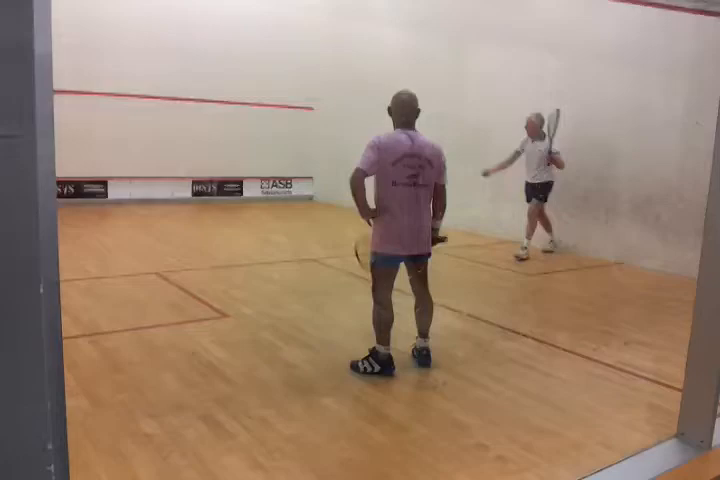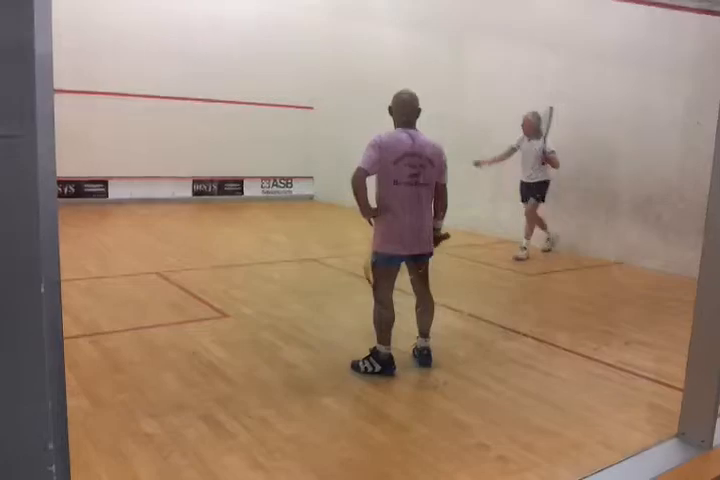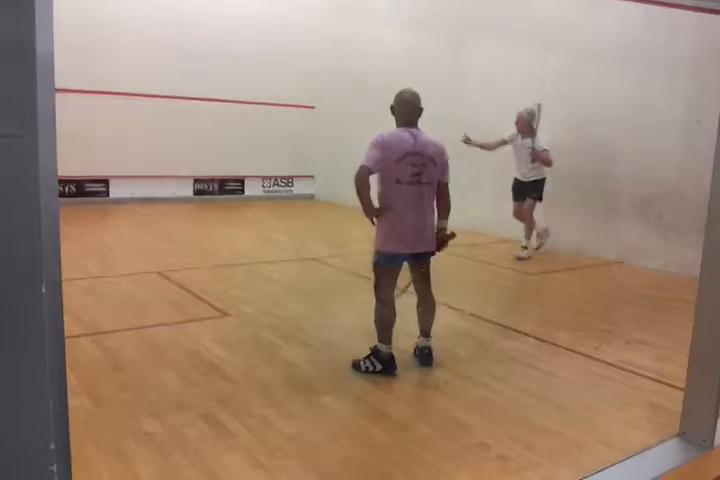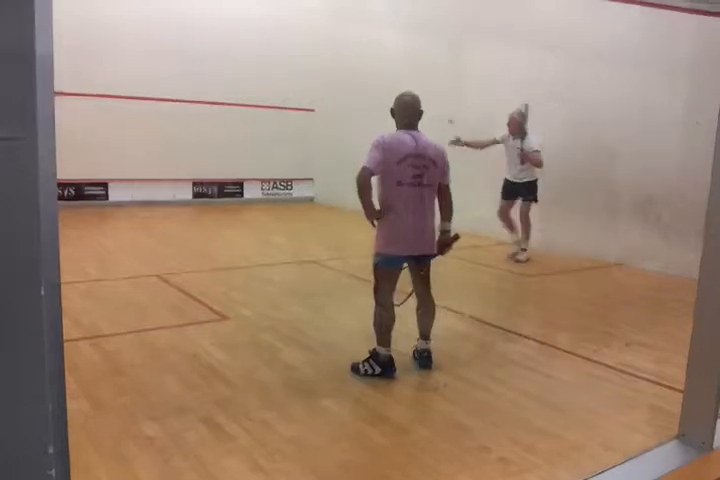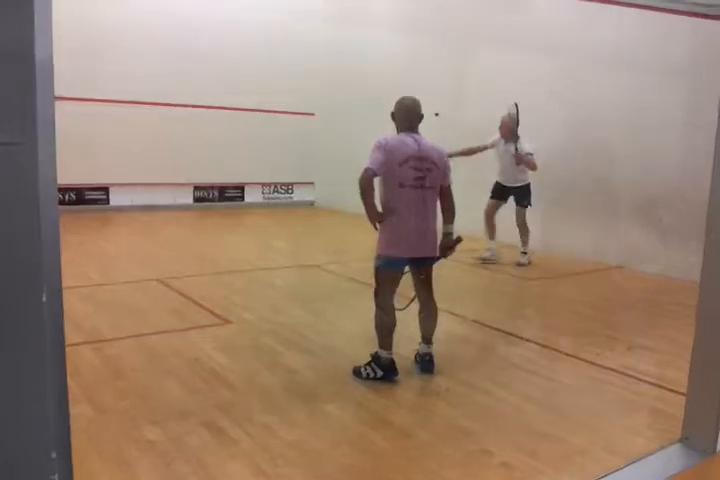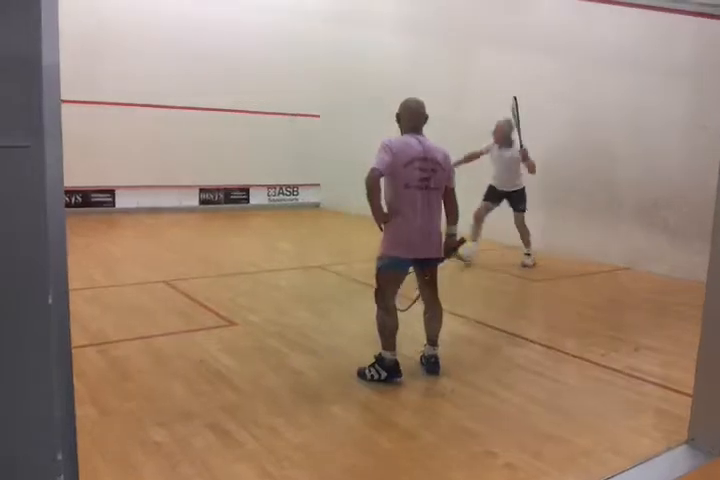
dt=0.1s
person 1, frame 1
left shoulder: (381, 144)
right shoulder: (434, 150)
left elbow: (356, 179)
right elbow: (440, 196)
left wrist: (364, 210)
right wrist: (435, 227)
left hip: (388, 235)
right hip: (421, 235)
left knee: (382, 294)
right knee: (421, 290)
left ankle: (382, 357)
right ankle: (423, 347)
person 1, frame 2
left shoulder: (382, 143)
right shoulder: (435, 149)
left elbow: (358, 178)
right elbow: (441, 195)
left wrist: (366, 210)
right wrist: (437, 227)
left hip: (390, 234)
right hip: (422, 235)
left knee: (383, 294)
right knee: (422, 290)
left ankle: (382, 357)
right ankle: (423, 347)
person 1, frame 3
left shoulder: (384, 142)
right shoulder: (437, 148)
left elbow: (361, 177)
right elbow: (443, 193)
left wrist: (368, 208)
right wrist: (442, 228)
left hip: (392, 234)
right hip: (424, 234)
left knee: (384, 293)
right knee: (423, 288)
left ankle: (383, 356)
right ankle: (424, 346)
person 1, frame 4
left shoulder: (385, 144)
right shoulder: (437, 151)
left elbow: (363, 178)
right elbow: (444, 195)
left wrist: (369, 210)
right wrist: (446, 231)
left hip: (392, 236)
right hip: (424, 236)
left knee: (383, 295)
right knee: (423, 291)
left ankle: (382, 358)
right ankle: (424, 349)
person 1, frame 5
left shoulder: (387, 146)
right shoulder: (438, 153)
left elbow: (365, 179)
right elbow: (446, 197)
left wrist: (372, 212)
right wrist: (448, 234)
left hip: (395, 239)
right hip: (426, 238)
left knee: (383, 298)
right knee: (425, 294)
left ankle: (384, 361)
right ankle: (426, 353)
person 1, frame 6
left shoulder: (392, 146)
right shoulder: (441, 155)
left elbow: (372, 179)
right elbow: (450, 198)
left wrist: (378, 213)
right wrist: (452, 235)
left hip: (399, 240)
right hip: (431, 240)
left knee: (385, 298)
right knee: (430, 296)
left ankle: (388, 362)
right ankle: (431, 355)
person 2, frame 1
left shoulder: (548, 144)
right shoulder: (526, 142)
left elbow: (562, 165)
right elbow: (511, 159)
left wrist: (553, 159)
right wrist: (493, 170)
left hip: (544, 182)
right hip: (530, 182)
left knee: (532, 212)
right knee: (540, 213)
left ankle: (525, 247)
right ankle: (553, 241)
person 2, frame 2
left shoulder: (543, 143)
right shoulder: (522, 140)
left elbow: (556, 165)
right elbow: (505, 155)
left wrist: (547, 158)
right wrist: (485, 162)
left hip: (540, 182)
right hip: (525, 181)
left knee: (529, 212)
right knee: (532, 214)
left ankle: (524, 248)
right ankle: (550, 237)
person 2, frame 3
left shoulder: (538, 141)
right shoulder: (515, 137)
left elbow: (550, 163)
right elbow: (494, 146)
left wrist: (538, 156)
right wrist: (474, 144)
left hip: (536, 180)
right hip: (519, 179)
left knee: (527, 213)
right knee: (517, 213)
left ankle: (525, 247)
right ankle: (541, 231)
person 2, frame 4
left shoulder: (529, 142)
right shoulder: (507, 137)
left elbow: (540, 164)
right elbow: (484, 144)
left wrist: (527, 157)
right wrist: (464, 143)
left hip: (528, 181)
right hip: (511, 180)
left knee: (524, 214)
right knee: (502, 212)
left ankle: (524, 249)
right ankle: (518, 239)
person 2, frame 5
left shoulder: (522, 147)
right shoulder: (498, 141)
left elbow: (534, 167)
right elbow: (476, 149)
left wrist: (523, 160)
right wrist: (454, 154)
left hip: (520, 185)
right hip: (502, 183)
left knee: (520, 219)
right knee: (489, 213)
left ankle: (524, 253)
right ankle: (492, 250)
person 2, frame 6
left shoulder: (517, 151)
right shoulder: (493, 146)
left elbow: (533, 171)
right elbow: (475, 155)
left wrist: (526, 160)
right wrist: (456, 163)
left hip: (516, 189)
right hip: (496, 187)
left knee: (519, 223)
right knee: (478, 215)
left ankle: (528, 254)
right ankle: (469, 252)
